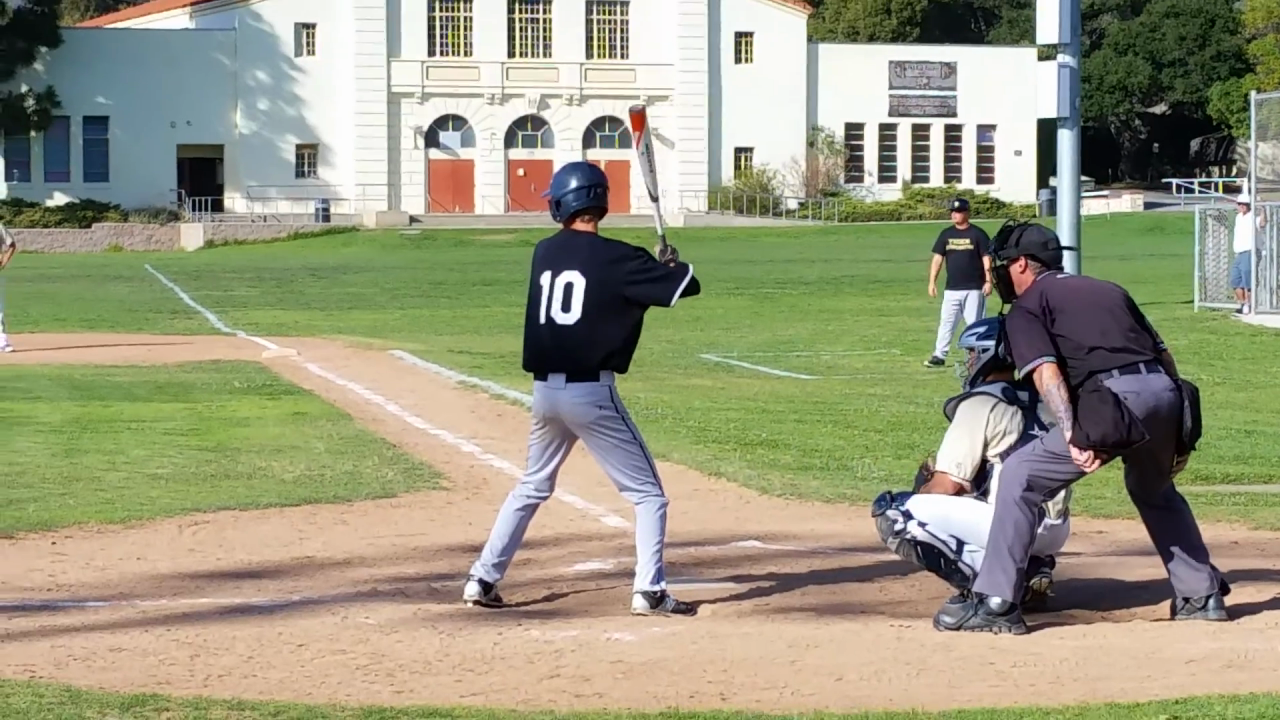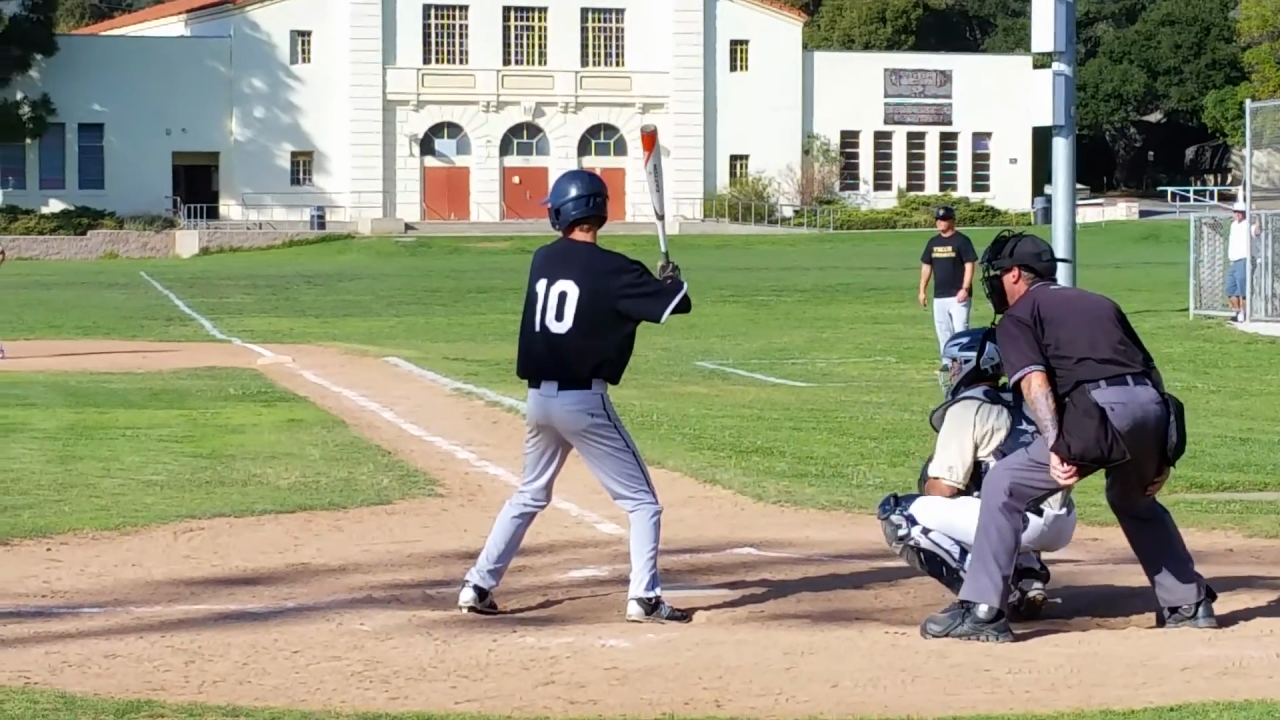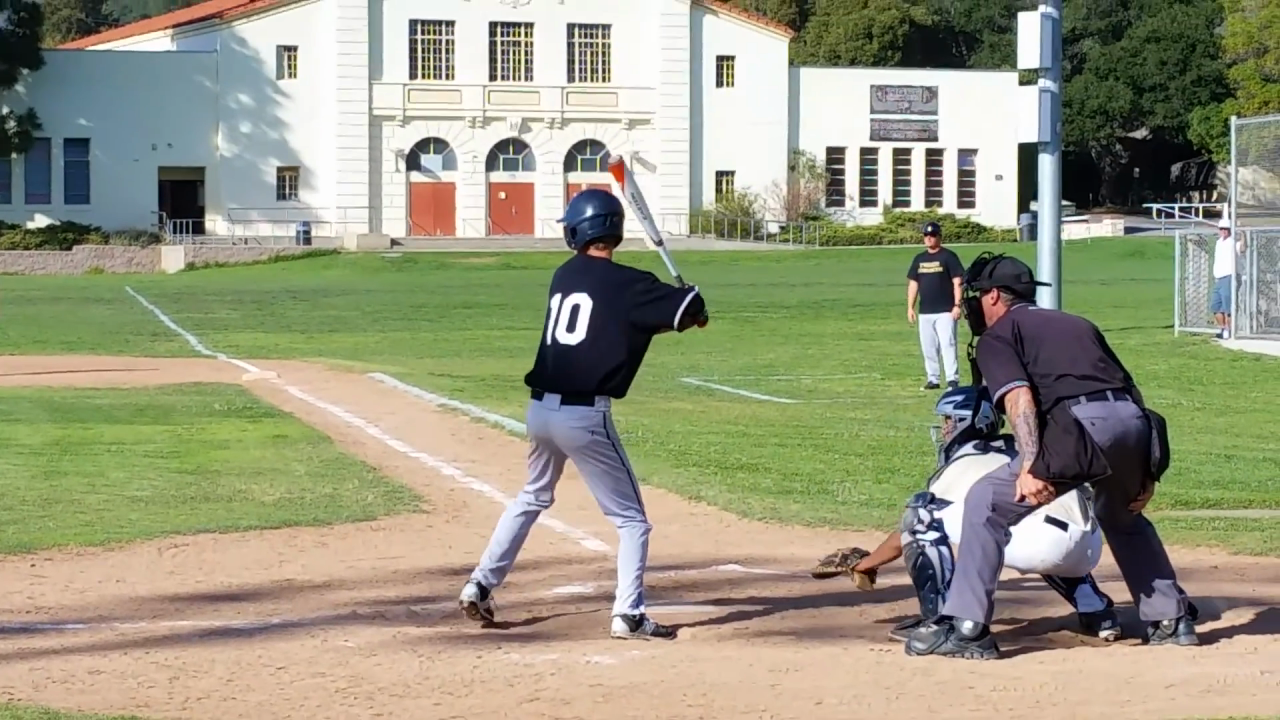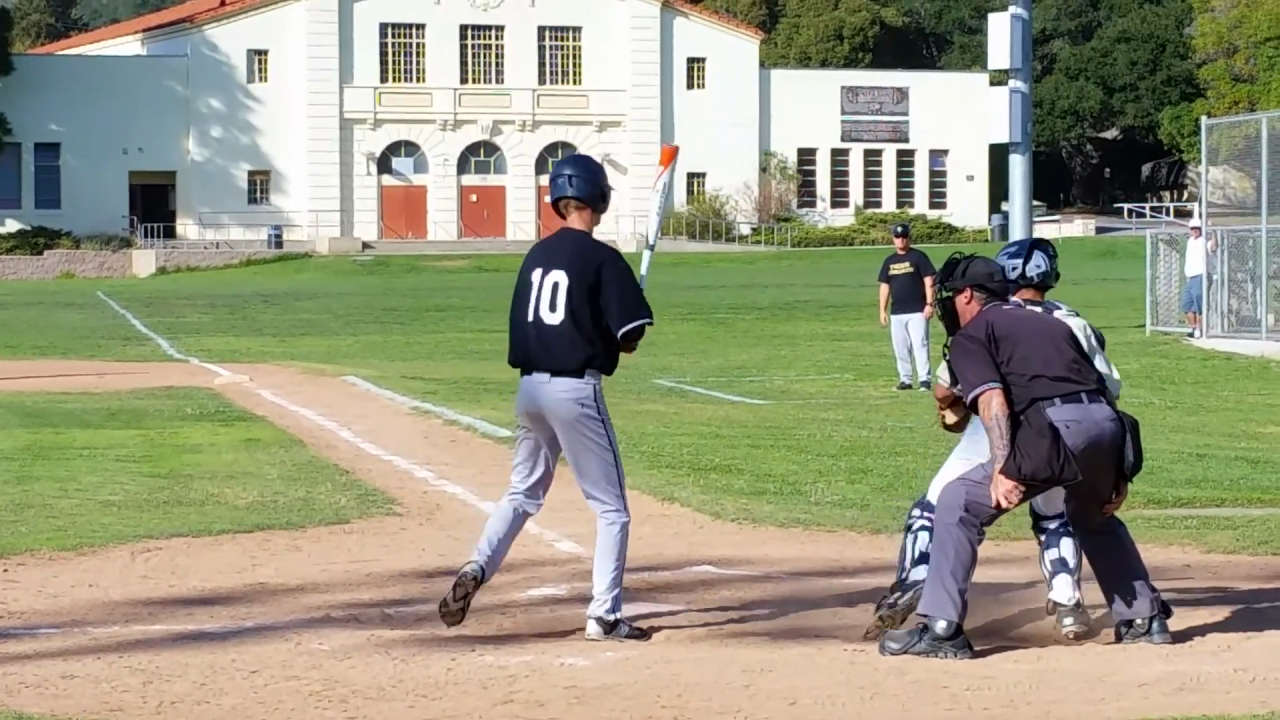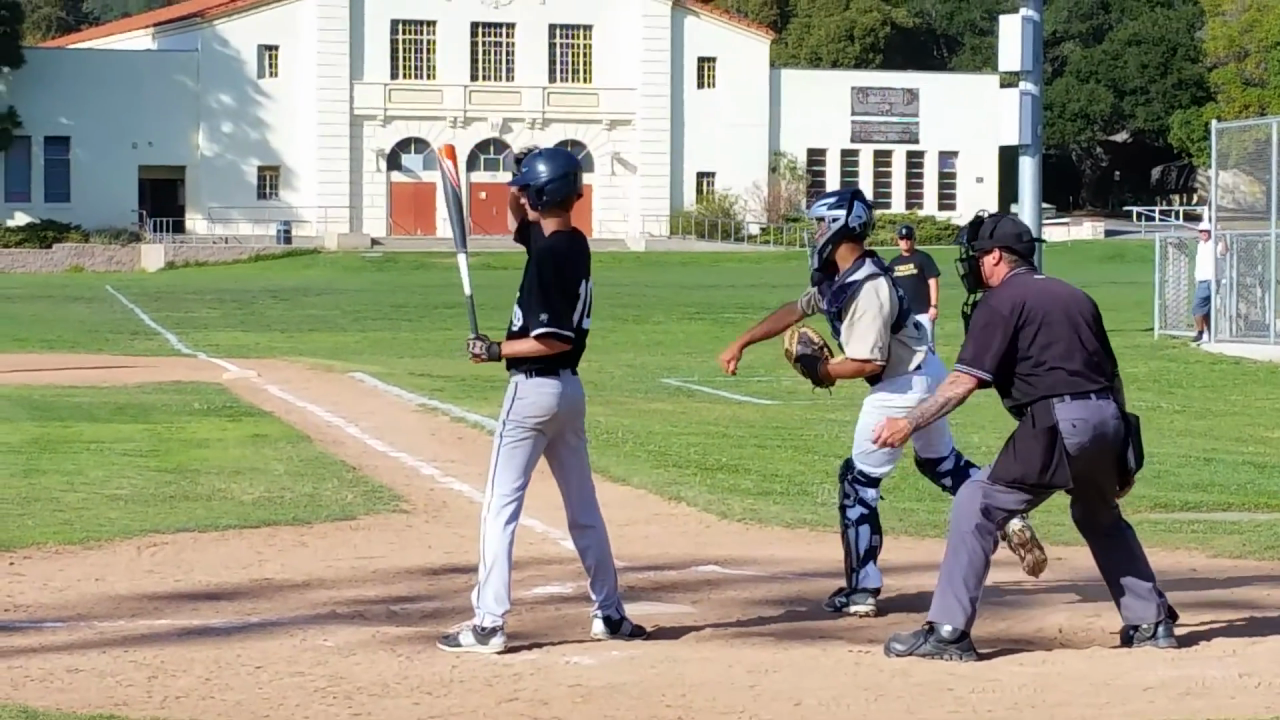
dt=1s
person 1, frame 1
left shoulder: (543, 251)
right shoulder: (616, 257)
right elbow: (687, 285)
left wrist: (650, 266)
right wrist: (669, 262)
left hip: (546, 390)
right hip: (590, 392)
left knee: (531, 487)
right knee: (648, 494)
left ankle: (481, 579)
right ankle: (649, 591)
person 1, frame 2
left shoulder: (542, 259)
right shoulder: (611, 269)
right elbow: (678, 303)
left wrist: (650, 282)
right wrist: (670, 279)
left hip: (539, 398)
right hip: (583, 400)
left knee: (529, 496)
right knee: (642, 502)
left ankle: (477, 586)
right ankle: (644, 599)
person 1, frame 3
left shoulder: (563, 275)
right shoulder: (626, 283)
right elbow: (692, 306)
left wrist: (668, 317)
right wrist: (685, 310)
left hip: (541, 409)
right hip: (585, 415)
left knee: (533, 498)
right knee: (631, 519)
left ankle: (481, 584)
right ankle: (628, 615)
person 1, frame 4
left shoulder: (538, 252)
right shoulder: (603, 258)
right elbow: (630, 332)
right wrist: (618, 340)
left hip: (532, 388)
right hip: (576, 391)
left knee: (522, 495)
right knee: (611, 510)
left ankle: (478, 566)
right ankle: (605, 616)
person 1, frame 5
left shoulder: (549, 255)
right shoulder: (574, 243)
left elbow: (556, 340)
right elbow: (528, 227)
left wrist: (495, 350)
right wrist: (520, 203)
left hip: (533, 390)
right hip: (569, 389)
left knee: (501, 508)
right knee: (583, 507)
left ankle: (489, 623)
right ankle: (609, 614)
person 2, frame 1
left shoulder: (1027, 306)
right shoulder: (1110, 289)
left elbow: (1047, 373)
right elbow: (1163, 355)
left wrist: (1072, 435)
right wrist: (1176, 430)
left hip: (1117, 401)
right hip: (1164, 393)
left knee: (1020, 475)
right knee: (1155, 490)
left ankle: (996, 603)
right ankle: (1202, 595)
person 2, frame 2
left shoulder: (1018, 316)
right shoulder: (1102, 303)
left elbow: (1035, 383)
left wrist: (1057, 448)
right wrist: (1159, 453)
left hip: (1102, 411)
right hip: (1151, 407)
left knee: (1004, 485)
right knee: (1135, 501)
left ankle: (983, 611)
right ankle: (1189, 604)
person 2, frame 3
left shoulder: (997, 335)
right shoulder: (1079, 323)
left elbow: (1019, 398)
left wrist: (1031, 466)
right wrist: (1142, 470)
left hip: (1082, 427)
right hip: (1134, 423)
left knee: (987, 503)
right knee: (1123, 516)
left ankle: (967, 628)
right ankle: (1171, 620)
person 2, frame 4
left shoulder: (971, 334)
right shoulder: (1052, 322)
left elbow: (992, 400)
left wrist: (1003, 469)
right wrist: (1116, 471)
left hip: (1056, 429)
right hip: (1107, 424)
left knee: (960, 503)
right knee: (1094, 517)
left ankle: (941, 629)
right ankle: (1144, 618)
person 2, frame 5
left shoulder: (998, 302)
right shoulder: (1076, 296)
left elbow: (965, 380)
right elbow: (1112, 376)
left wrist: (910, 423)
right wrist: (1121, 456)
left hip: (1058, 424)
right hip: (1107, 418)
left knee: (975, 506)
right knee: (1101, 519)
left ankle: (948, 632)
right ankle: (1152, 622)
person 3, frame 1
left shoulder: (980, 402)
right shoulder: (1039, 401)
left elbow: (947, 485)
left wrist: (923, 488)
right wrist: (968, 485)
right hip: (1055, 530)
left knee: (891, 511)
right ankle: (1030, 569)
person 3, frame 2
left shoulder: (966, 407)
right shoulder: (1025, 404)
left elbow: (943, 489)
left wrist: (928, 483)
left hip: (1025, 522)
right hip: (1061, 525)
left knee: (896, 514)
right ankle: (1029, 579)
person 3, frame 3
left shoulder: (964, 464)
right shoulder: (1020, 449)
left elbow: (917, 523)
left wrist: (866, 562)
left hip: (1049, 542)
right hip: (1088, 548)
left knee: (921, 512)
right ankle: (1097, 613)
person 3, frame 4
right shoulder: (1073, 323)
left elbow: (943, 391)
right elbow: (1109, 388)
left wrist: (949, 407)
left knee: (930, 513)
right knee: (1053, 519)
left ankle: (912, 586)
right ankle: (1067, 606)
person 3, frame 5
left shoulder: (867, 286)
right shoulder: (836, 276)
left elbow: (867, 363)
right elbow: (797, 308)
left wrist: (819, 369)
right wrist: (743, 342)
left hip: (900, 388)
right hip: (926, 373)
left knee: (859, 484)
right knee: (942, 462)
left ankle: (863, 592)
right ankle: (1007, 520)
